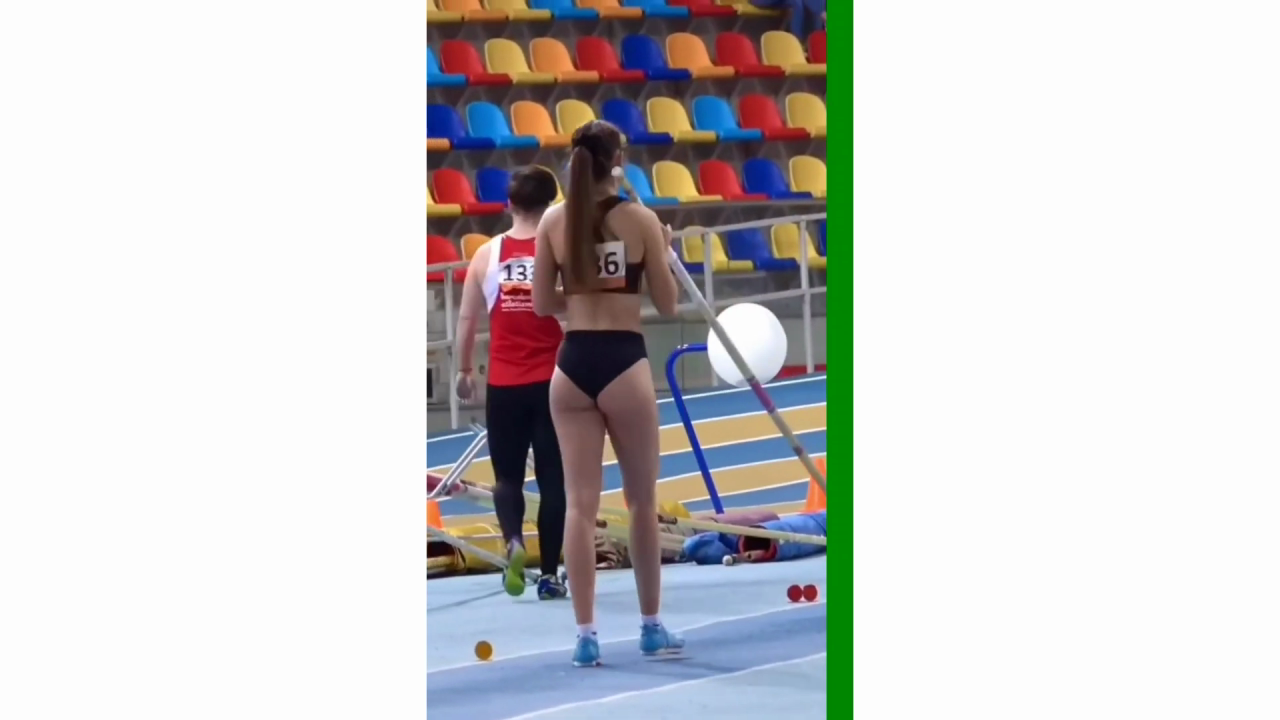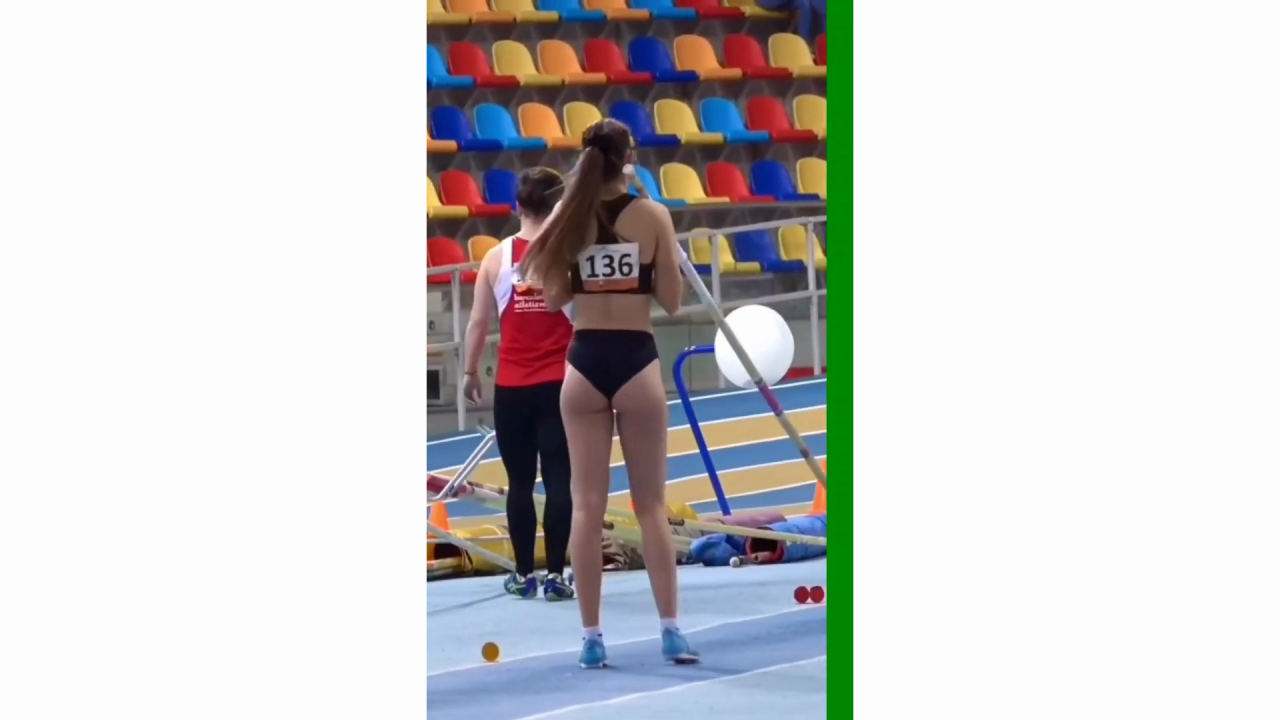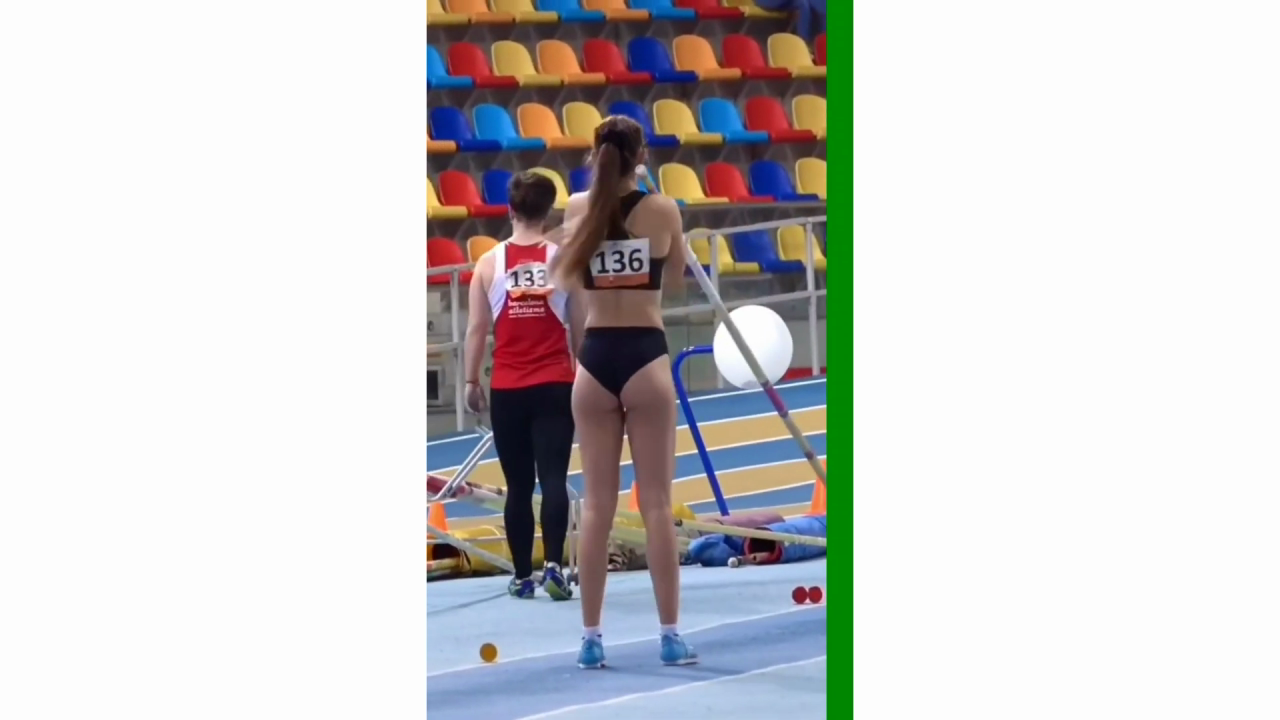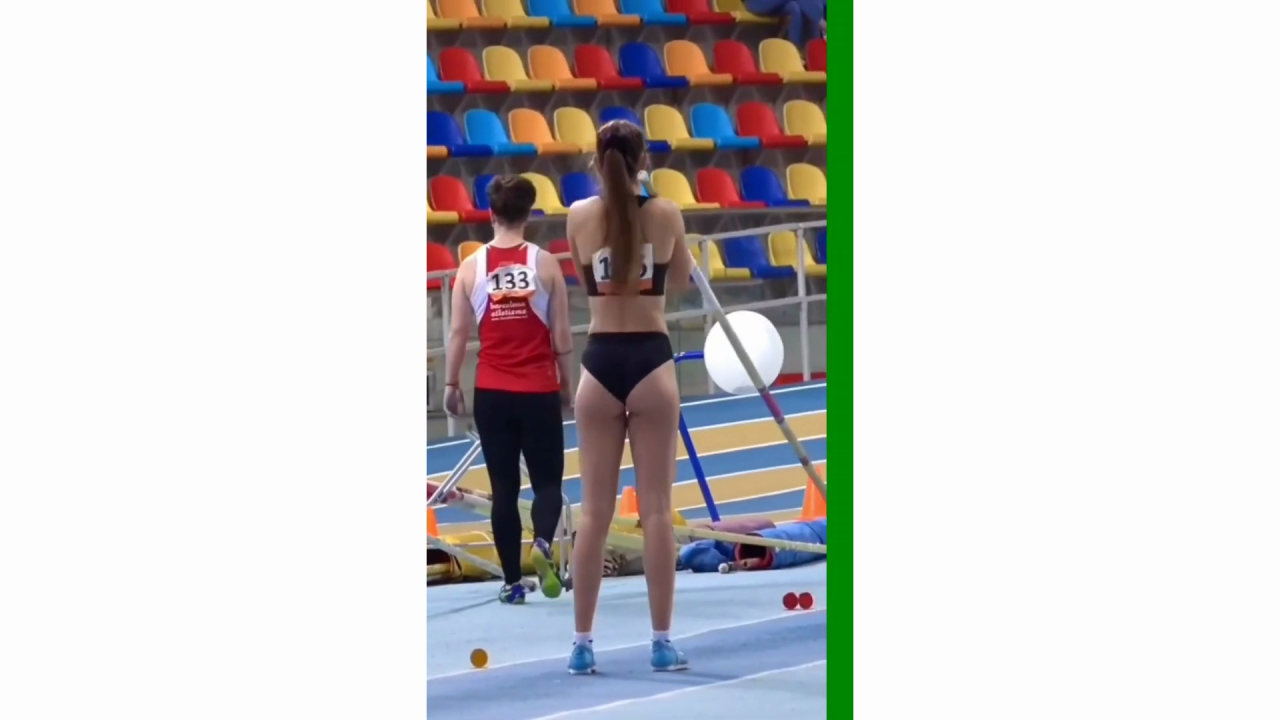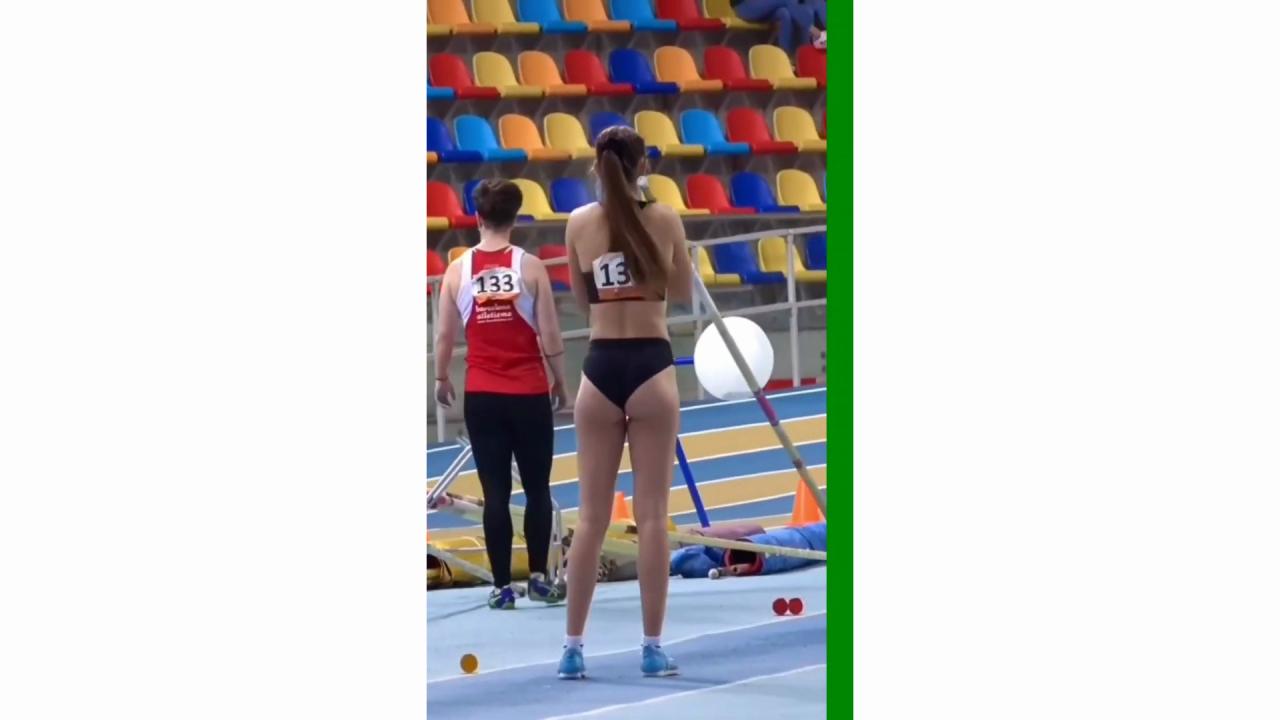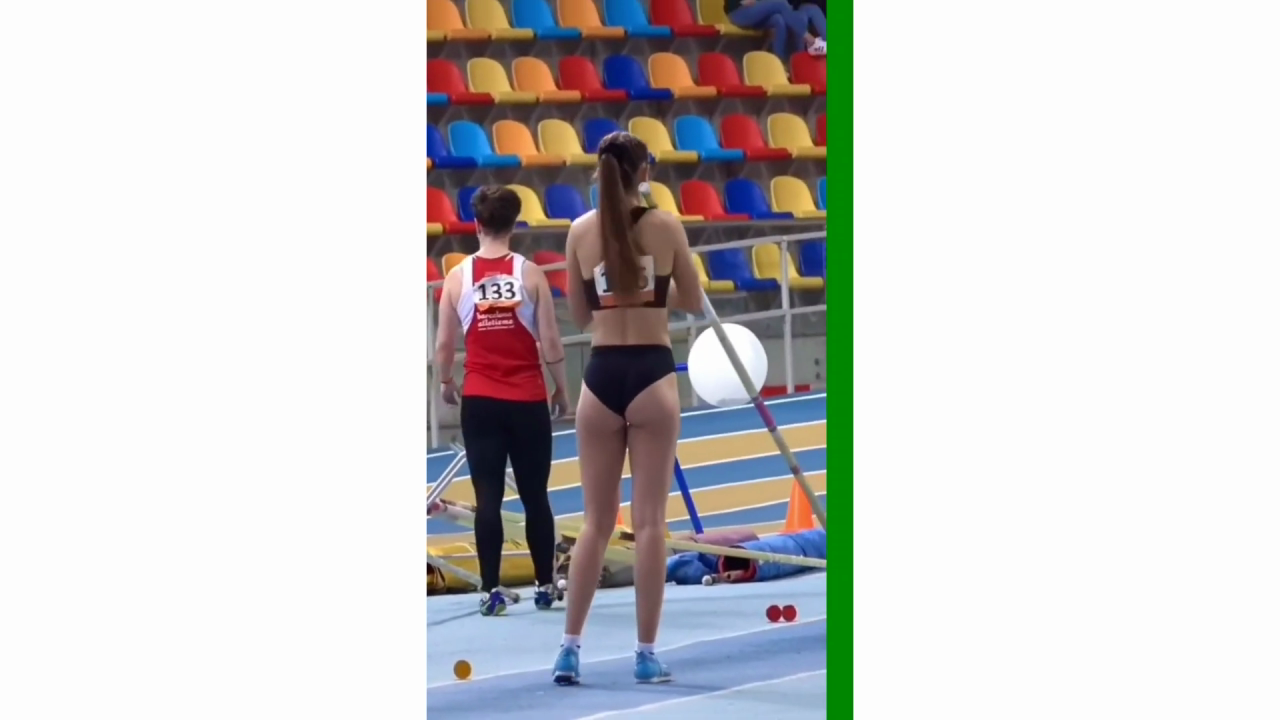
dt=0.2s
person 1, frame 1
left shoulder: (554, 219)
right shoulder: (641, 218)
left elbow: (543, 305)
right elbow: (667, 304)
left hip: (573, 365)
right hip: (624, 363)
left knee: (581, 503)
right knee: (642, 500)
left ankle: (586, 635)
right ankle: (651, 622)
person 1, frame 2
left shoulder: (564, 215)
right shoulder: (652, 215)
left elbow: (557, 294)
right elbow: (674, 302)
left hip: (585, 364)
right hip: (636, 362)
left knee: (589, 505)
right knee: (651, 505)
left ankle: (591, 637)
right ankle: (671, 629)
person 1, frame 3
left shoulder: (577, 209)
right shoulder: (664, 209)
left hip: (595, 359)
right hip: (646, 358)
left knee: (597, 504)
right knee: (656, 503)
left ankle: (591, 636)
right ankle: (670, 634)
person 1, frame 4
left shoulder: (579, 215)
right shoulder: (666, 213)
left hip: (600, 364)
right hip: (650, 363)
left knee: (595, 511)
right knee: (655, 509)
left ankle: (582, 643)
right ankle: (662, 641)
person 1, frame 5
left shoulder: (579, 222)
right shoulder: (666, 219)
left hip: (600, 370)
right hip: (651, 367)
left knee: (591, 516)
right knee: (652, 515)
left ankle: (572, 647)
right ankle: (653, 647)
person 1, frame 6
left shoulder: (580, 231)
right shoulder: (666, 226)
left elbow: (578, 315)
right elbow: (693, 303)
left hip: (600, 377)
right hip: (652, 376)
left knee: (597, 520)
right knee: (649, 520)
left ankle: (570, 644)
right ankle: (646, 653)
person 2, frame 1
left shoulder: (486, 254)
left elbow: (467, 319)
left wrist: (463, 369)
left hip: (504, 384)
right hip: (552, 383)
left knee: (508, 479)
right knee: (551, 480)
left ankle: (513, 542)
right ankle: (549, 575)
person 2, frame 2
left shoulder: (496, 257)
left elbow: (478, 323)
left wrist: (470, 373)
left hip: (511, 386)
right hip: (558, 384)
left knee: (519, 482)
right knee: (556, 481)
left ankle: (524, 574)
right ankle: (554, 573)
person 2, frame 3
left shoulder: (489, 263)
left elbow: (476, 330)
right elbow: (577, 330)
left wrist: (471, 381)
right wrist: (581, 375)
left hip: (507, 390)
right hip: (554, 387)
left knee: (519, 486)
right knee: (553, 480)
left ankle: (522, 577)
right ankle: (553, 565)
person 2, frame 4
left shoulder: (471, 266)
right shoulder: (545, 263)
left elbow: (458, 332)
right elbow: (562, 333)
left wrist: (451, 383)
right wrist: (567, 379)
left hip: (492, 393)
right hip: (540, 391)
left knee: (504, 488)
right knee: (547, 482)
left ankle: (512, 582)
right ankle: (543, 544)
person 2, frame 5
left shoulder: (458, 270)
right shoulder: (530, 266)
left elbow: (445, 335)
right elbow: (550, 334)
left wrist: (441, 379)
right wrist: (561, 382)
left hip: (481, 395)
right hip: (529, 394)
left knee: (495, 492)
right knee: (537, 489)
left ankle: (502, 585)
right ankle: (539, 575)
person 2, frame 6
left shoulder: (458, 277)
right shoulder: (531, 274)
left elbow: (445, 343)
right elbow: (550, 341)
left wrist: (445, 382)
right wrist: (561, 389)
left hip: (479, 400)
right hip: (528, 400)
left knee: (487, 497)
right knee: (535, 496)
left ankle: (491, 588)
right ankle: (545, 585)
